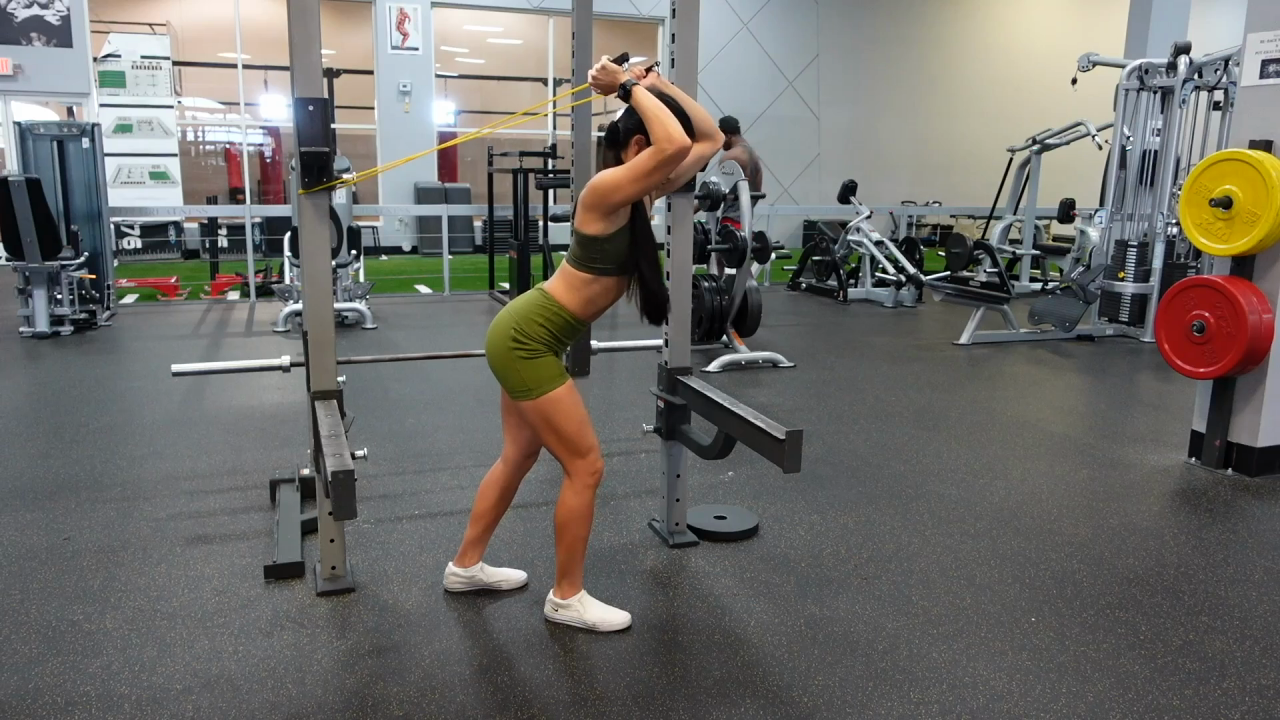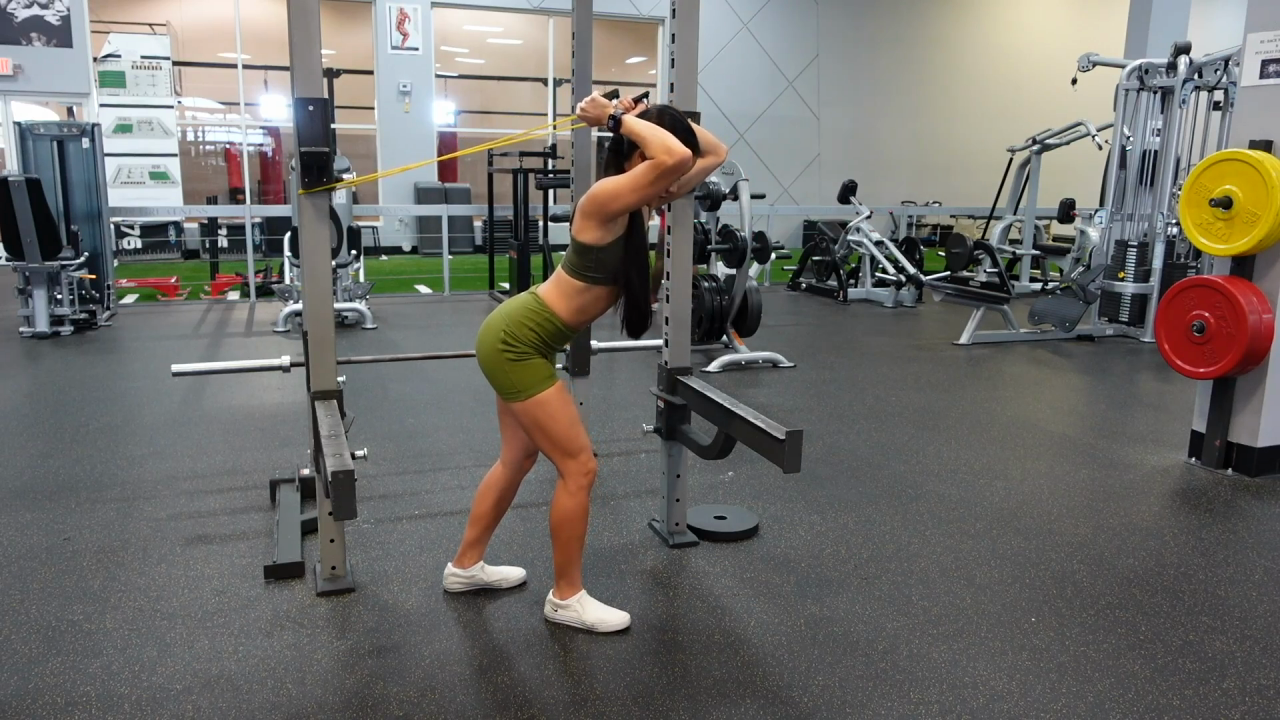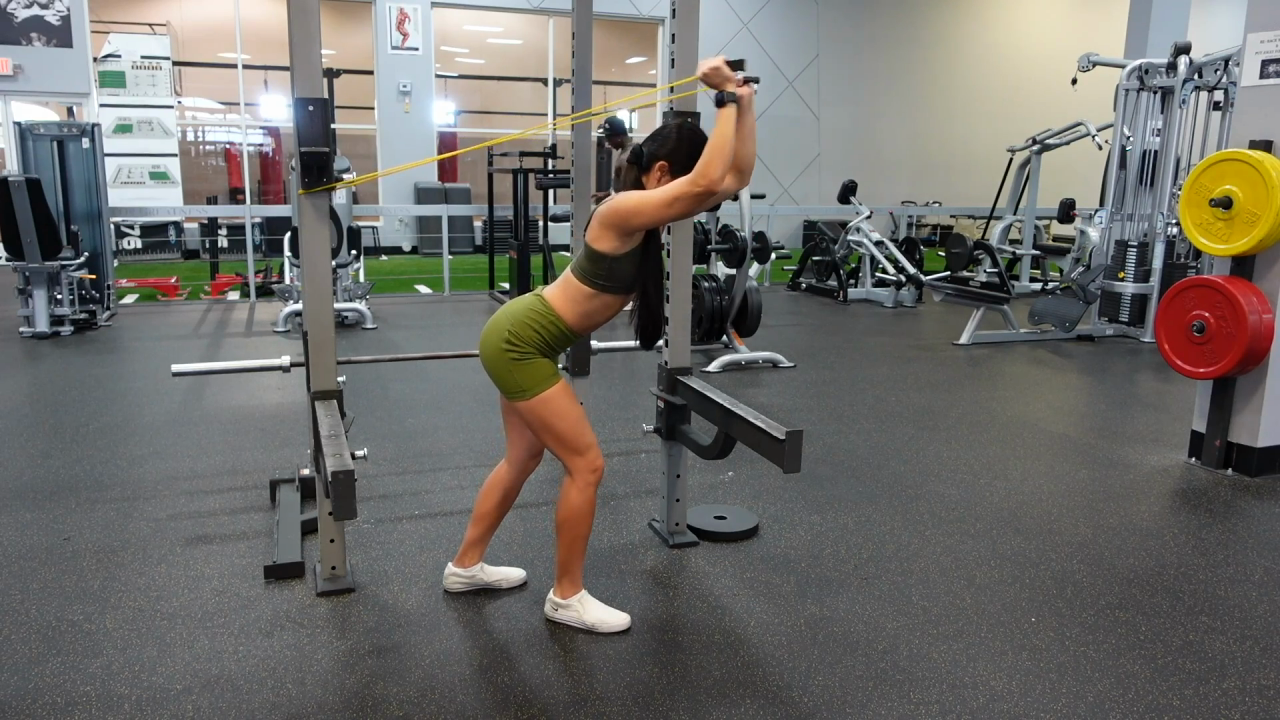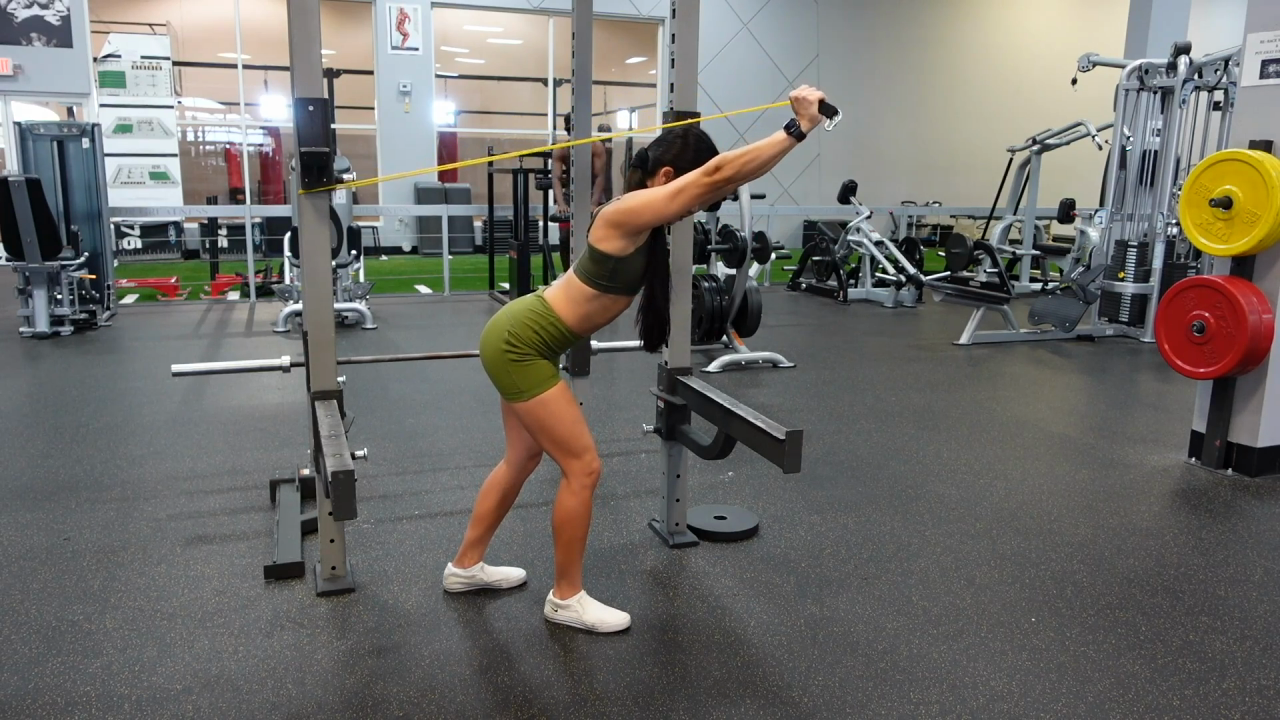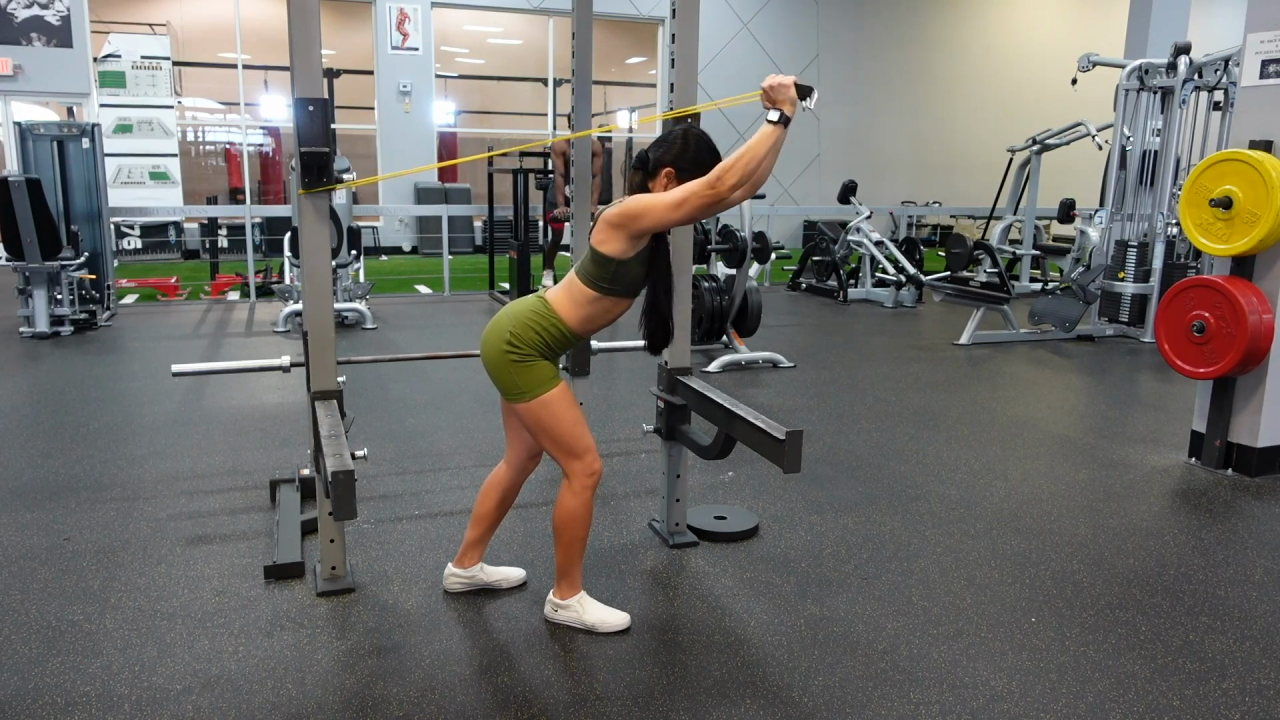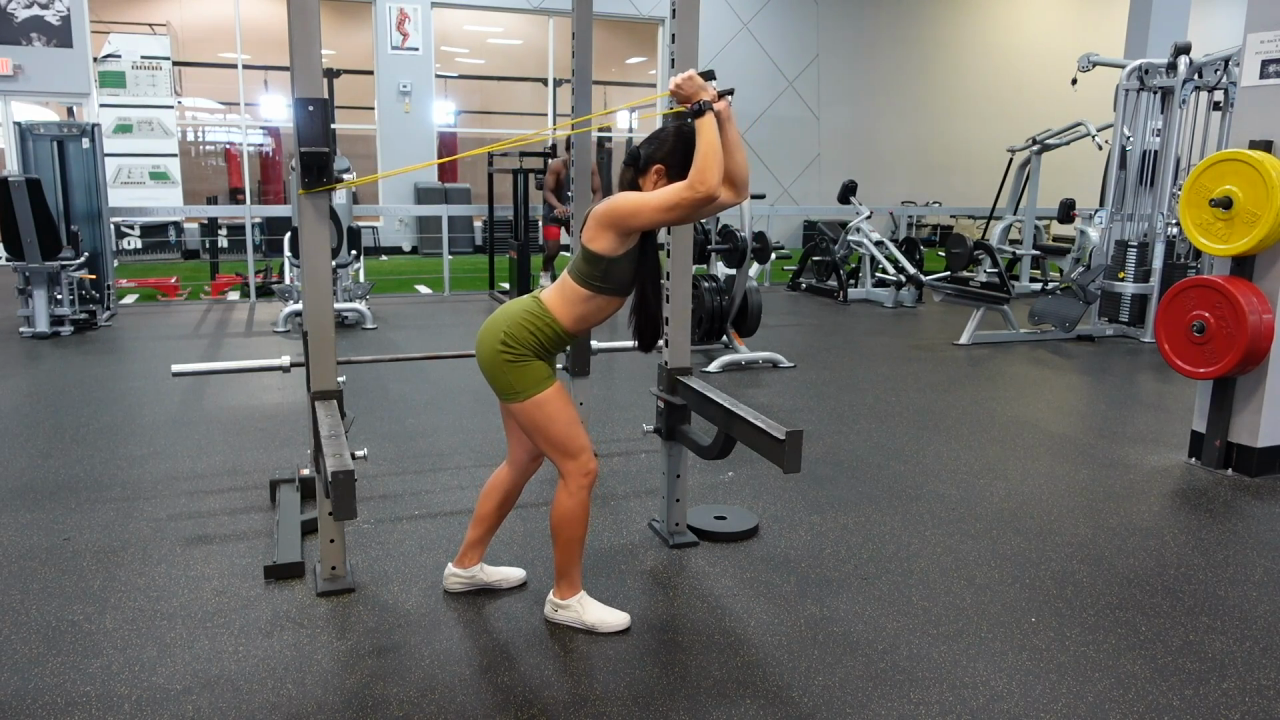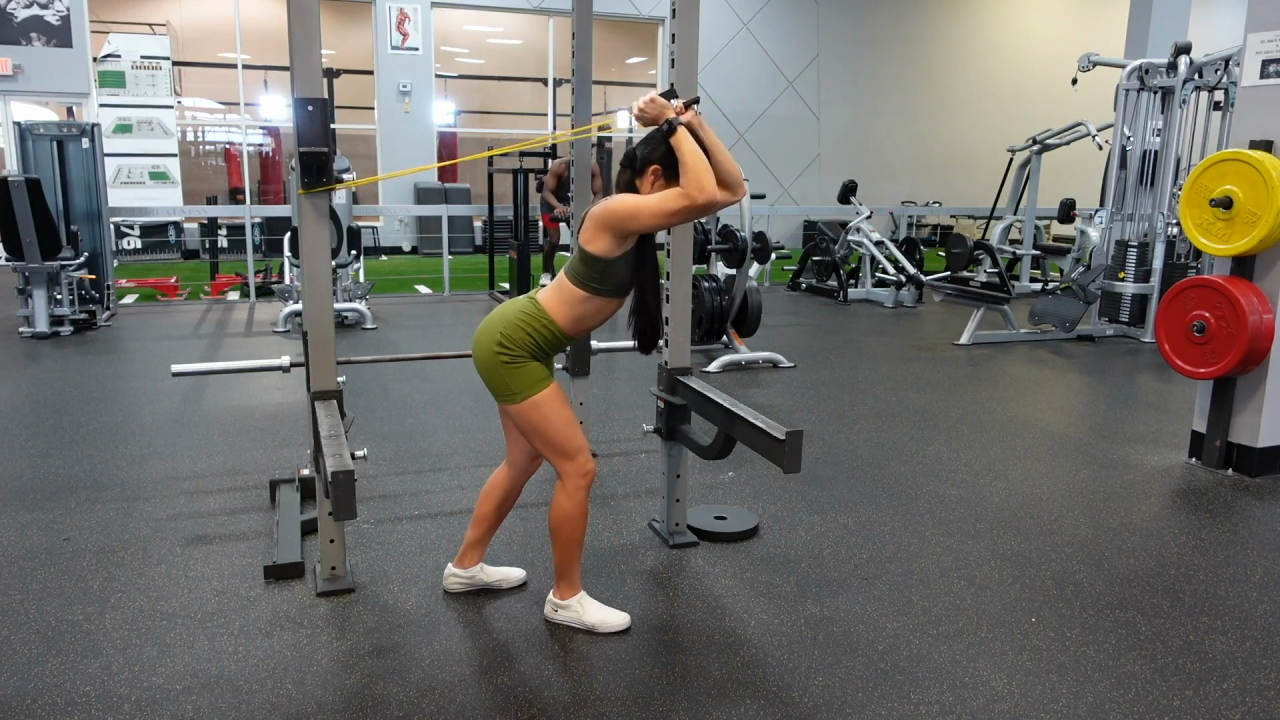
dt=0.7s
person 1, frame 1
left shoulder: (641, 193)
right shoulder: (606, 190)
left elbow: (710, 140)
right elbow: (676, 145)
left wrist: (655, 84)
right wrist: (630, 87)
left hip: (525, 334)
right hip: (526, 340)
left knee: (518, 457)
right knee: (585, 466)
left ankle: (466, 566)
right ankle: (566, 597)
person 1, frame 2
left shoulder: (638, 202)
right shoulder: (605, 199)
left elbow: (714, 153)
right elbow: (676, 156)
left wrist: (631, 118)
right wrist: (617, 118)
left hip: (516, 335)
right hip: (516, 342)
left knee: (518, 457)
right knee: (579, 468)
left ankle: (465, 566)
right ankle: (566, 597)
person 1, frame 3
left shoulder: (649, 208)
right shoulder: (624, 211)
left elbow: (735, 178)
right elbow: (708, 182)
left wrist: (741, 102)
right wrist: (727, 99)
left hip: (519, 335)
right hip: (520, 342)
left knee: (522, 458)
right knee: (586, 465)
left ankle: (465, 566)
right ankle: (567, 596)
person 1, frame 4
left shoulder: (650, 214)
right shoulder: (627, 213)
left elbow: (733, 175)
right elbow: (720, 174)
left wrist: (795, 131)
right wrist: (797, 129)
left hip: (522, 337)
right hip: (520, 343)
left knee: (523, 458)
right knee: (582, 468)
left ankle: (466, 566)
right ankle: (567, 597)
person 1, frame 5
left shoulder: (652, 214)
right shoulder: (631, 215)
left elbow: (740, 186)
right elbow: (722, 186)
left wrist: (779, 120)
right wrist: (778, 116)
left hip: (521, 337)
right hip: (521, 343)
left knee: (523, 459)
right knee: (583, 468)
left ankle: (465, 567)
right ankle: (567, 598)
person 1, frame 6
left shoulder: (644, 211)
right shoulder: (619, 211)
left elbow: (733, 190)
right elbow: (705, 190)
left wrist: (721, 115)
right wrist: (701, 110)
left hip: (518, 338)
right hip: (515, 343)
left knee: (524, 460)
right knee: (579, 467)
left ankle: (465, 567)
right ankle: (566, 598)
person 1, frame 7
left shoulder: (639, 214)
right shoulder: (617, 212)
left elbow: (731, 189)
right elbow: (702, 196)
left wrist: (693, 124)
right wrist: (672, 124)
left hip: (516, 339)
right hip: (512, 345)
left knee: (524, 460)
right knee: (577, 468)
left ankle: (465, 566)
right ankle: (566, 597)
